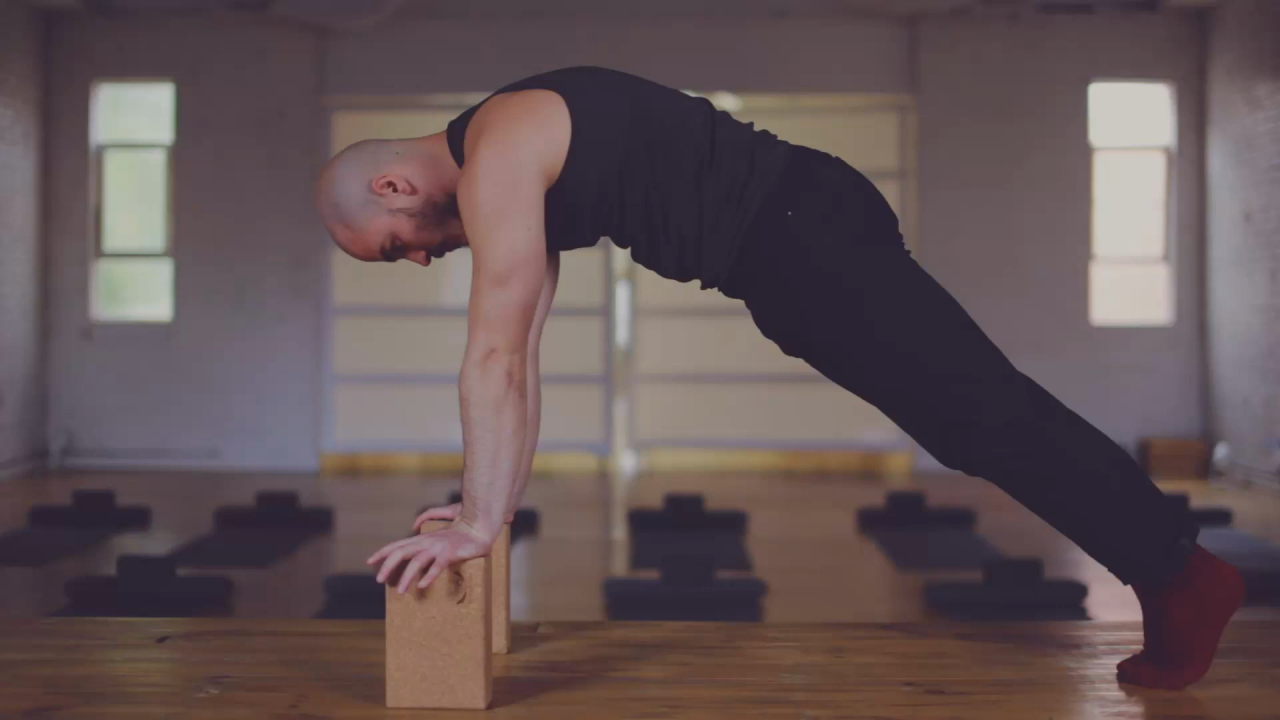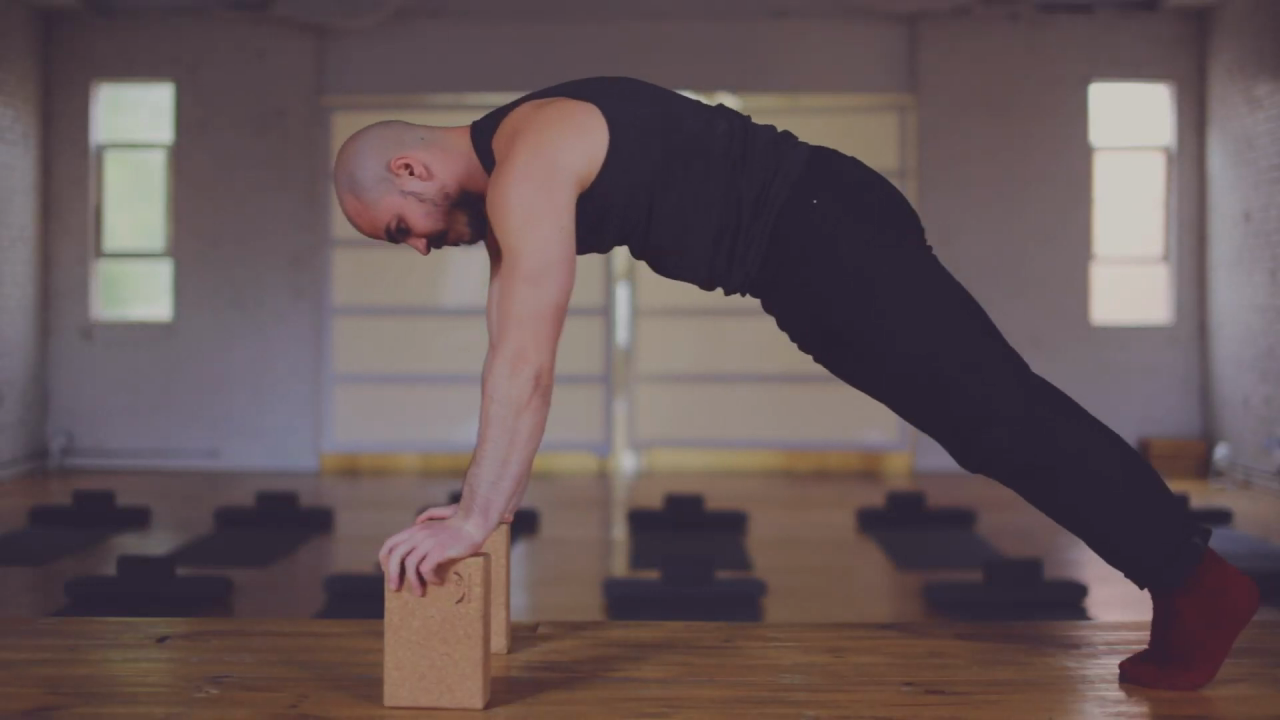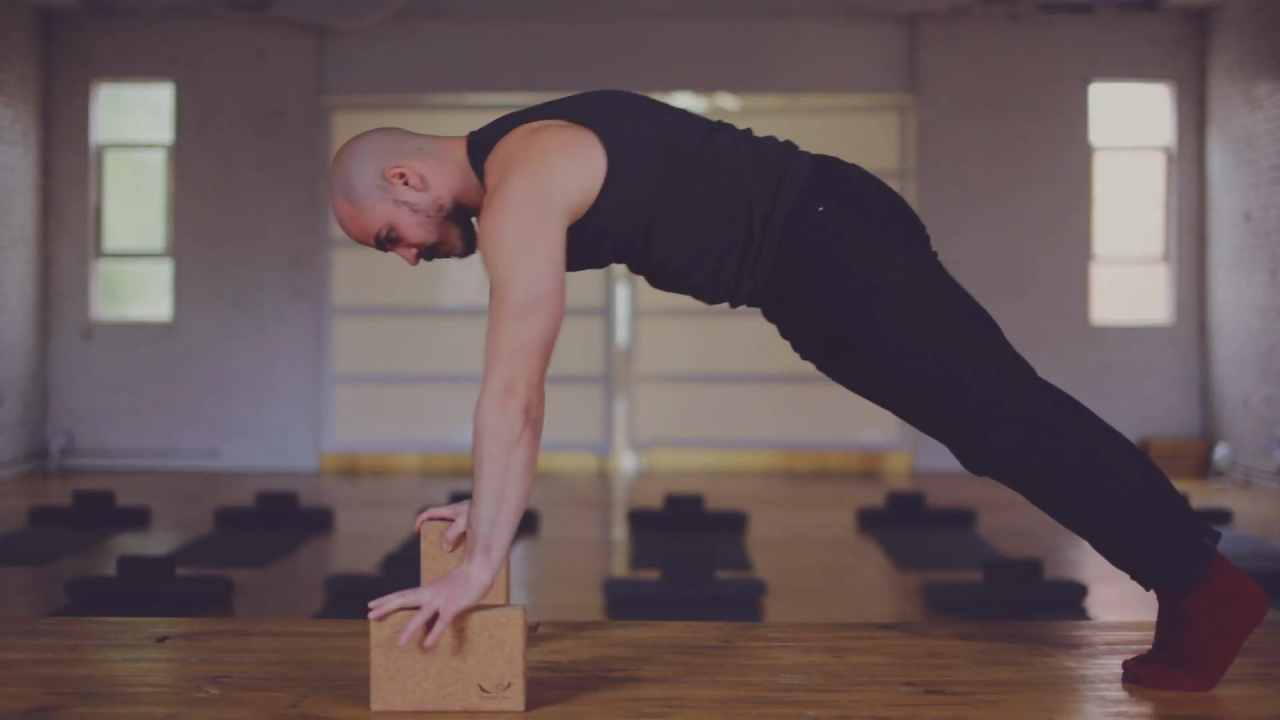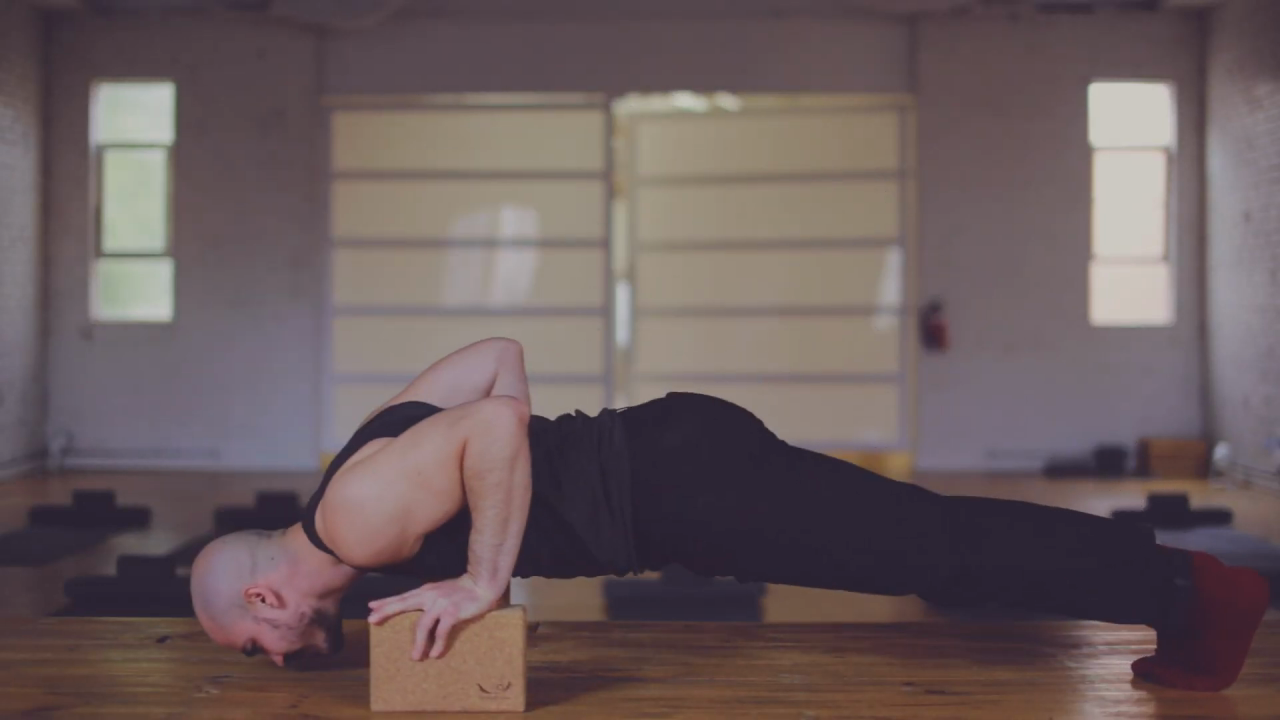
dt=1s
person 1, frame 1
left shoulder: (495, 160)
right shoulder: (512, 174)
left elbow: (493, 354)
right elbow: (518, 354)
left wrist: (476, 523)
right wrist: (491, 504)
left hip: (803, 232)
right hip: (790, 241)
left knee: (984, 412)
right knee: (973, 416)
left ankle: (1182, 575)
right ankle: (1167, 576)
person 1, frame 2
left shoulder: (526, 163)
right shoulder: (503, 186)
left elbow: (529, 360)
right elbow: (509, 352)
left wrist: (470, 518)
right wrist: (484, 504)
left hip: (828, 230)
right hip: (803, 256)
left knee: (1001, 414)
right knee: (987, 420)
left ankle: (1198, 582)
right ankle: (1183, 583)
person 1, frame 3
left shoulder: (519, 191)
right shoulder: (510, 180)
left elbow: (511, 386)
right elbow: (521, 362)
left wrist: (483, 566)
right wrist: (492, 499)
left hip: (827, 238)
right hip: (810, 250)
left knee: (1010, 418)
right knee: (996, 423)
left ankle: (1206, 590)
right ankle: (1190, 604)
person 1, frame 4
left shoulder: (355, 519)
right shoulder: (369, 470)
left elbow: (499, 425)
right elbow: (500, 354)
left wrist: (482, 580)
left hip: (687, 490)
right hip: (679, 454)
left knee: (944, 548)
right knee: (941, 535)
right ankle: (1179, 588)
